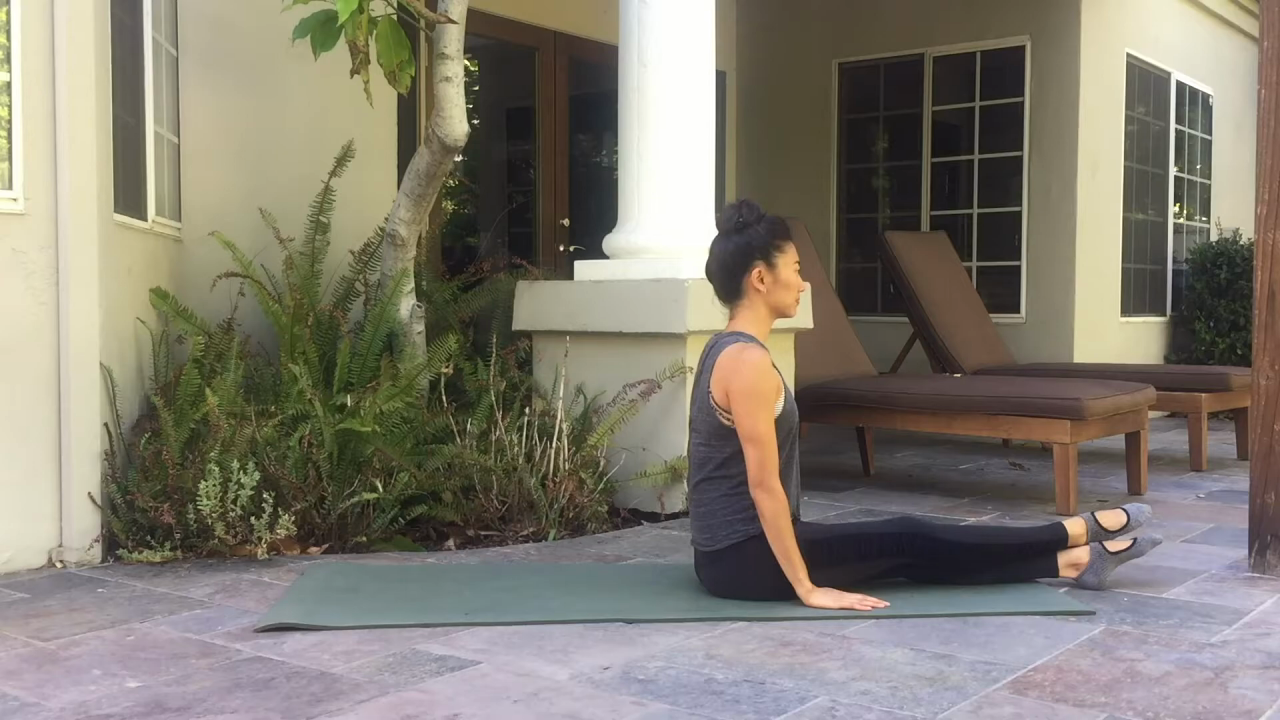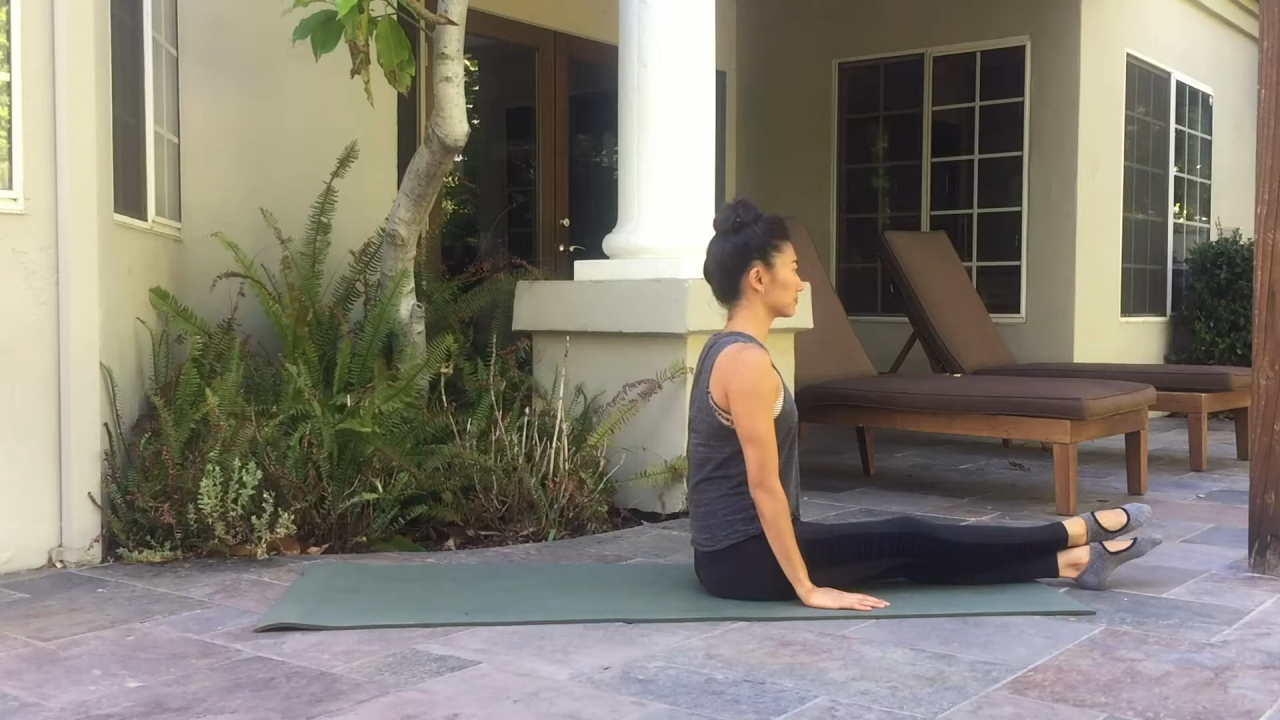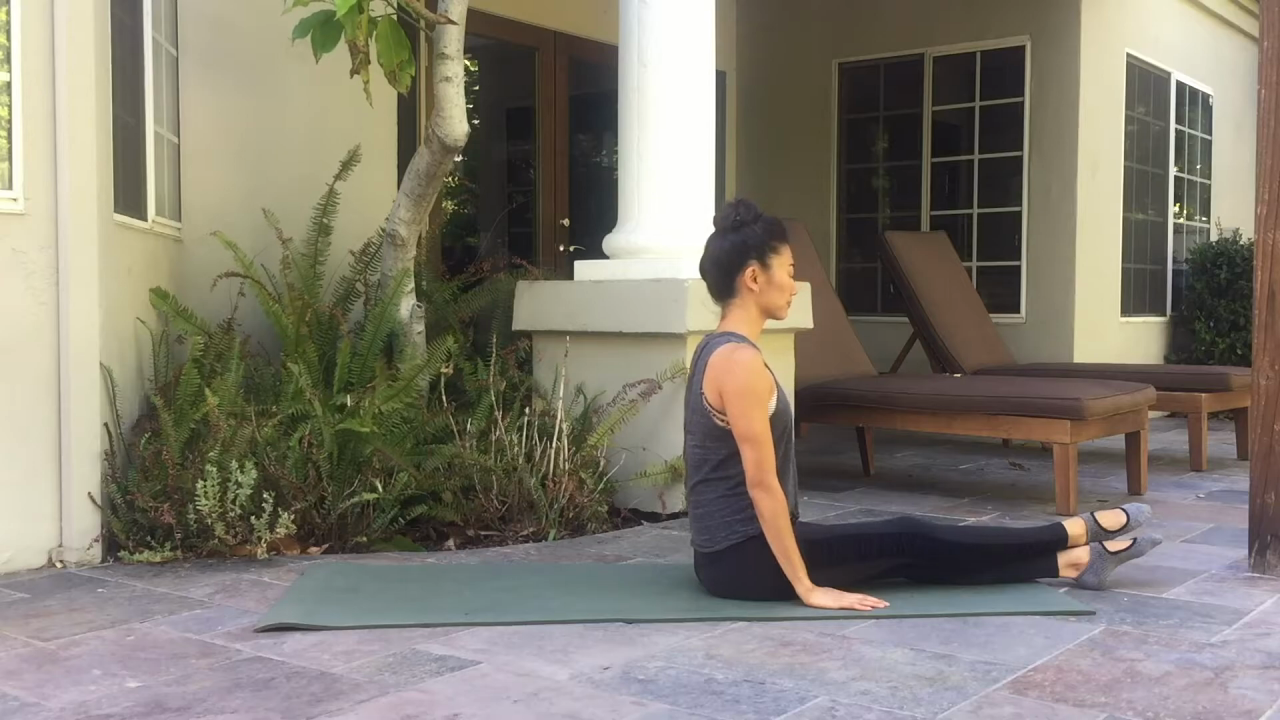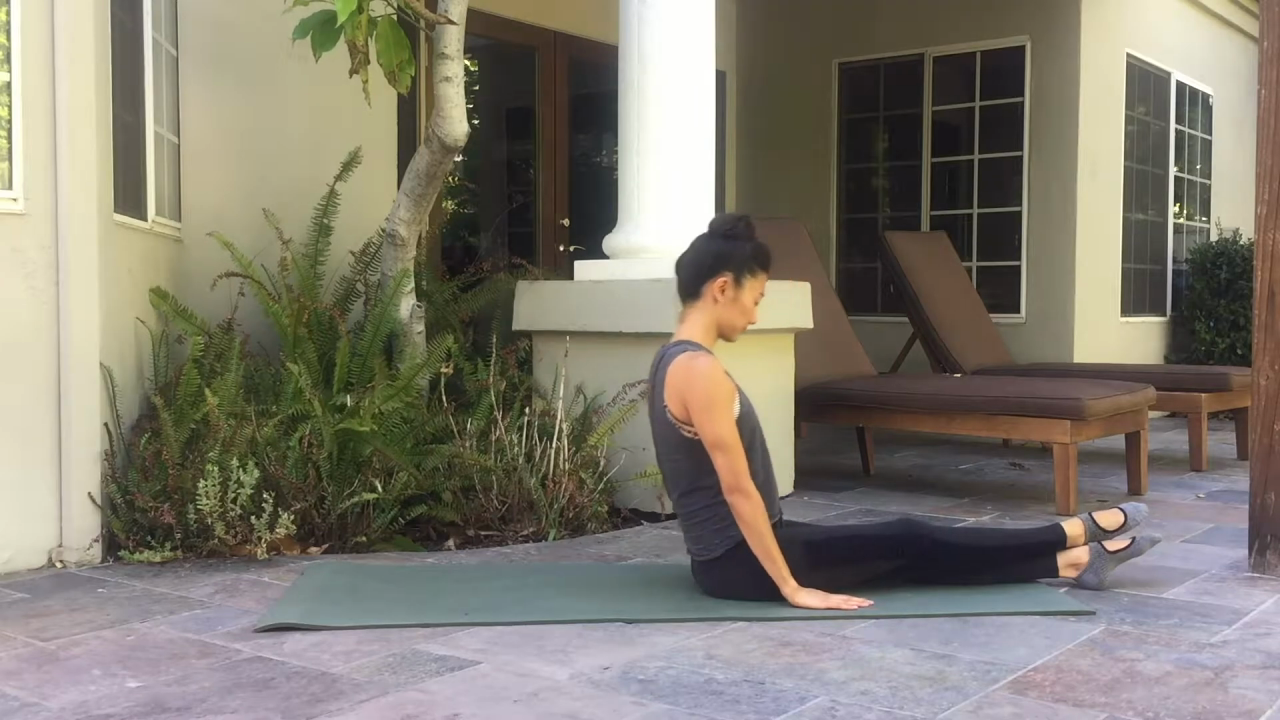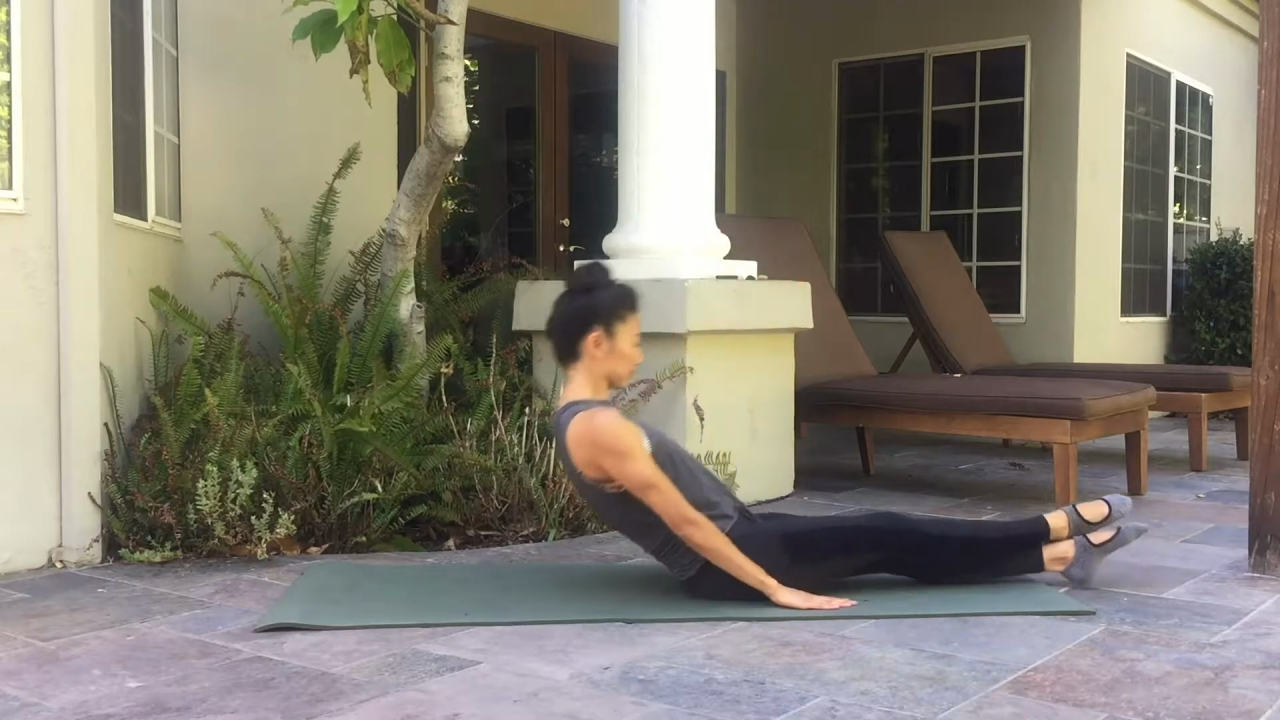
dt=0.3s
person 1, frame 1
left shoulder: (726, 349)
right shoulder: (748, 361)
right elbow: (763, 485)
left wrist: (804, 574)
right wrist: (806, 588)
left hip: (736, 551)
right hip: (747, 559)
left knee: (903, 548)
right knee: (909, 539)
left ankle: (1071, 561)
right ankle: (1081, 531)
person 1, frame 2
left shoulder: (726, 349)
right shoulder: (747, 361)
right elbow: (764, 486)
left wrist: (801, 572)
right wrist: (805, 587)
left hip: (734, 552)
right hip: (746, 560)
left knee: (905, 548)
right knee: (908, 539)
left ankle: (1070, 561)
right ankle: (1081, 532)
person 1, frame 3
left shoulder: (719, 350)
right shoulder: (740, 361)
right elbow: (762, 485)
right wrist: (806, 587)
left hip: (736, 552)
right hip: (748, 561)
left knee: (905, 547)
right knee: (908, 539)
left ankle: (1069, 560)
right ankle: (1081, 532)
person 1, frame 4
left shoulder: (676, 359)
right shoulder: (698, 370)
right elbow: (738, 489)
left wrist: (788, 572)
right wrist: (793, 588)
left hip: (730, 555)
right hip: (740, 564)
left knee: (899, 550)
right knee: (906, 540)
left ankle: (1069, 561)
right ankle: (1078, 533)
person 1, frame 5
left shoulder: (586, 416)
right shoulder: (595, 427)
right elbow: (684, 520)
right wrist: (775, 587)
left hip: (734, 538)
right hip: (723, 570)
left knee: (887, 542)
right knee: (890, 534)
left ankle: (1057, 549)
right ankle: (1063, 530)
